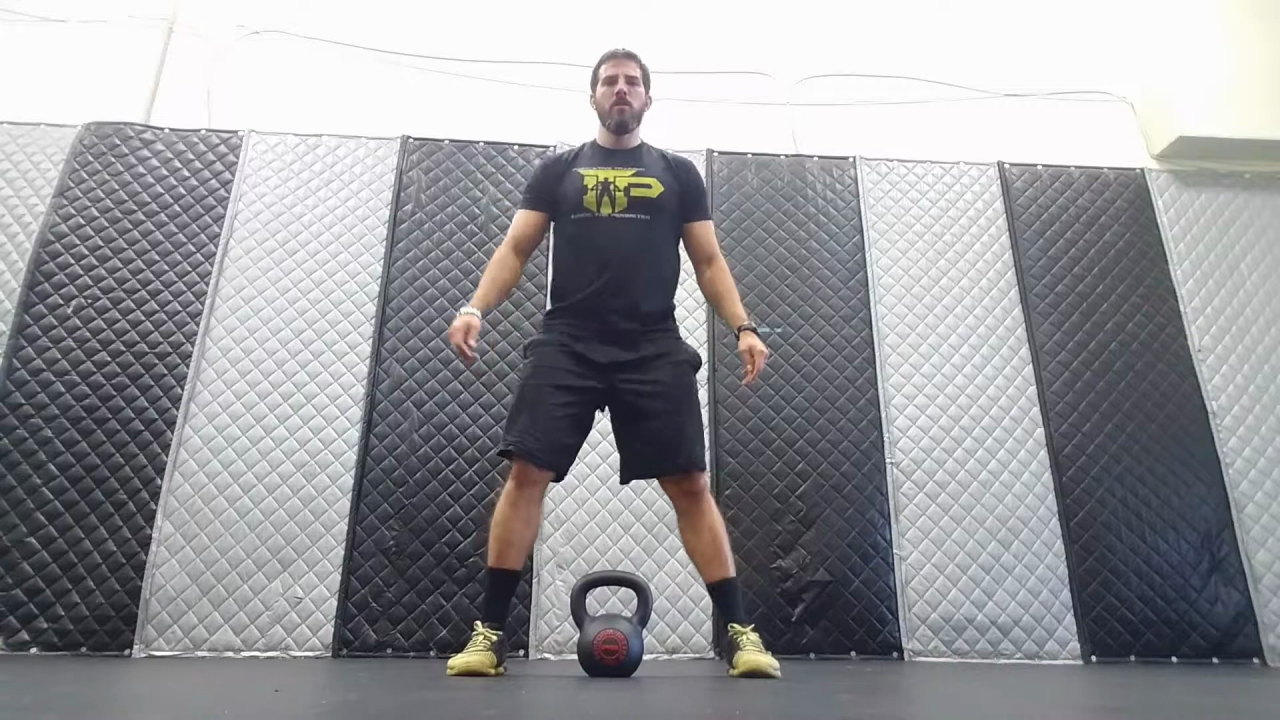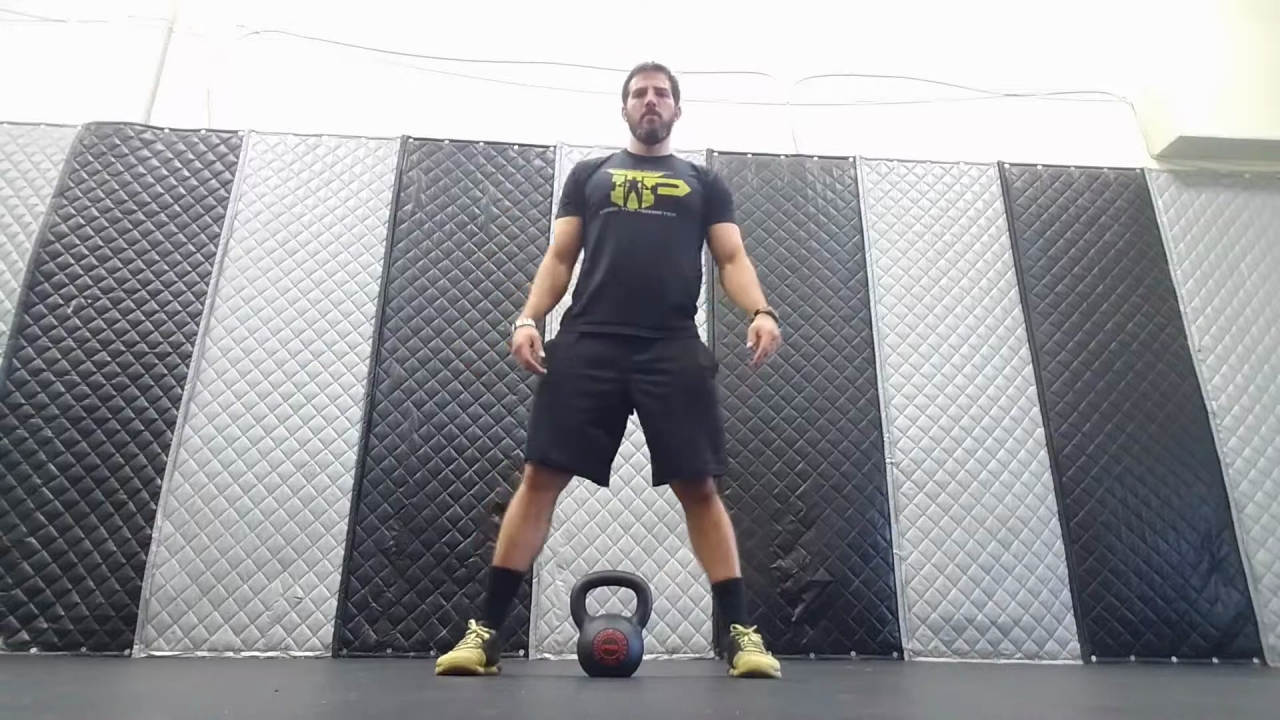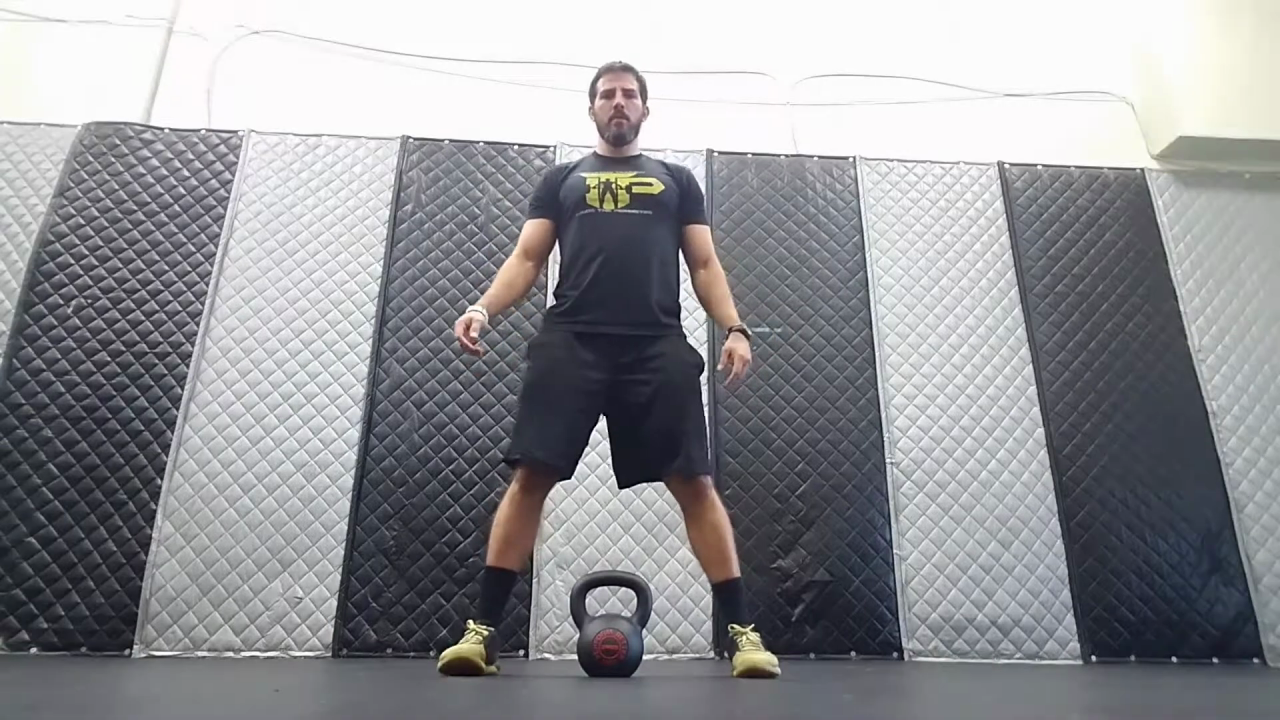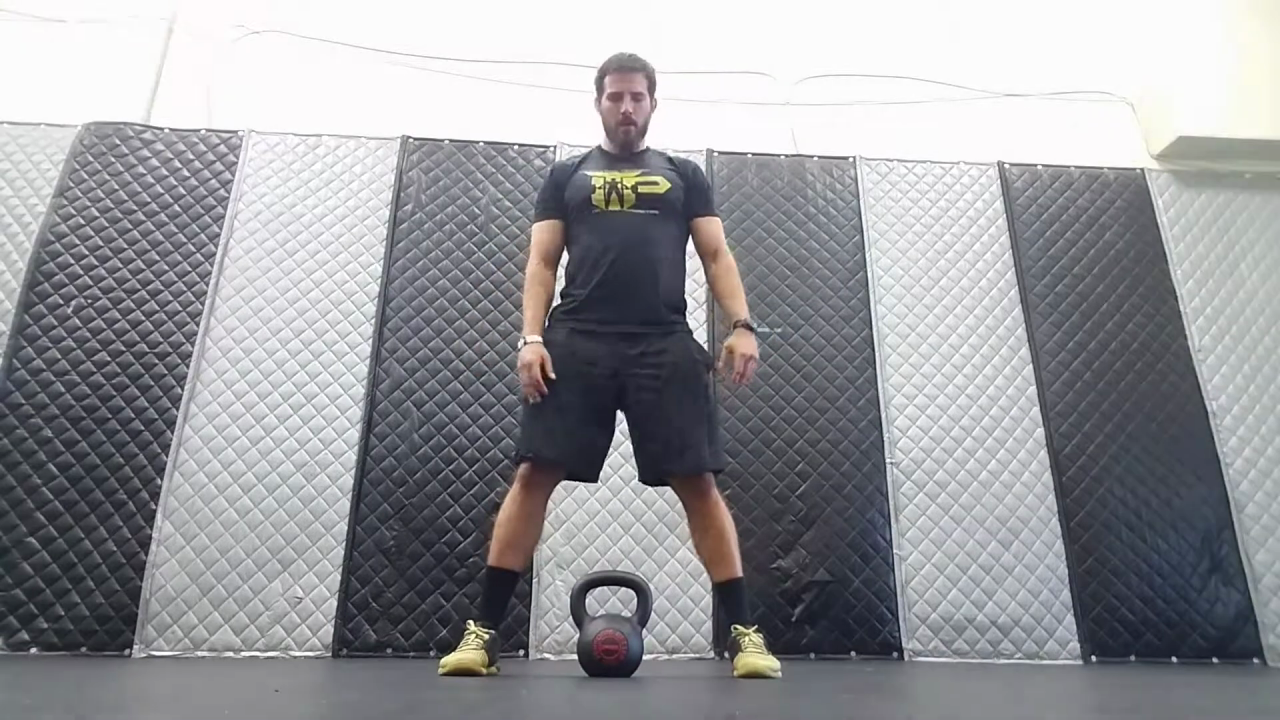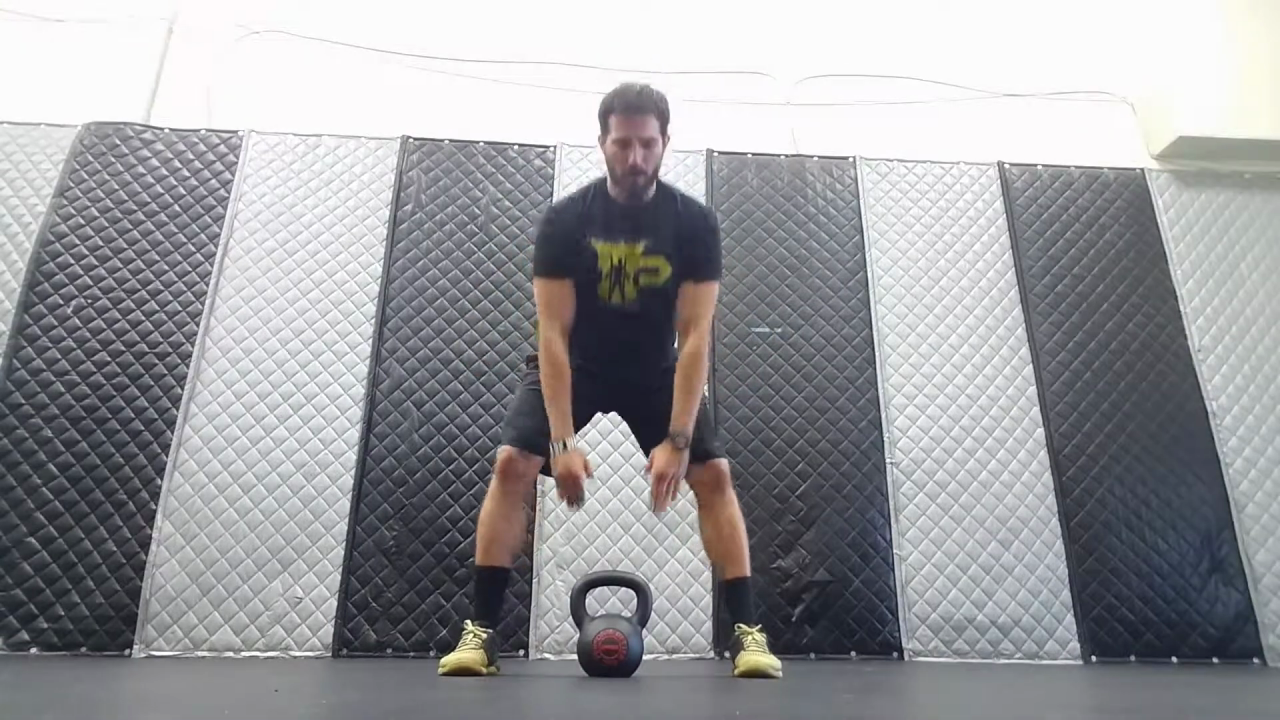
dt=0.4s
person 1, frame 1
left shoulder: (677, 173)
right shoulder: (557, 169)
left elbow: (708, 260)
right elbow: (515, 249)
left wrist: (744, 327)
right wrist: (474, 307)
left hip: (654, 349)
right hip: (566, 347)
left knee: (690, 484)
right knee: (525, 474)
left ankle: (738, 630)
right ankle: (490, 632)
person 1, frame 2
left shoulder: (704, 182)
right shoulder: (588, 174)
left elbow: (732, 259)
right elbow: (559, 257)
left wrist: (761, 311)
right wrist: (528, 318)
left hip: (672, 349)
right hip: (585, 343)
left knee: (699, 487)
right knee: (540, 477)
left ankle: (740, 631)
right ankle: (485, 631)
person 1, frame 3
left shoulder: (676, 179)
right shoulder: (560, 179)
left elbow: (704, 263)
right elbow: (526, 257)
left wrist: (734, 328)
right wrist: (482, 307)
left hip: (658, 348)
right hip: (570, 344)
left knee: (694, 484)
right knee: (531, 477)
left ankle: (741, 629)
right ankle: (482, 629)
person 1, frame 4
left shoulder: (684, 174)
right shoulder: (566, 174)
left elbow: (717, 255)
right elbow: (542, 262)
left wrist: (741, 325)
right wrist: (531, 336)
left hip: (664, 346)
right hip: (577, 343)
left knee: (698, 483)
right knee: (535, 475)
left ankle: (743, 631)
right ankle: (483, 631)
person 1, frame 5
left shoulder: (694, 222)
right shoulder: (565, 220)
left elbow: (695, 335)
right elbow: (553, 333)
left wrist: (676, 440)
right wrist: (563, 439)
left hip: (655, 368)
right hip: (575, 366)
left knee: (714, 475)
right knee: (512, 465)
left ankle: (747, 631)
right ankle: (481, 630)
